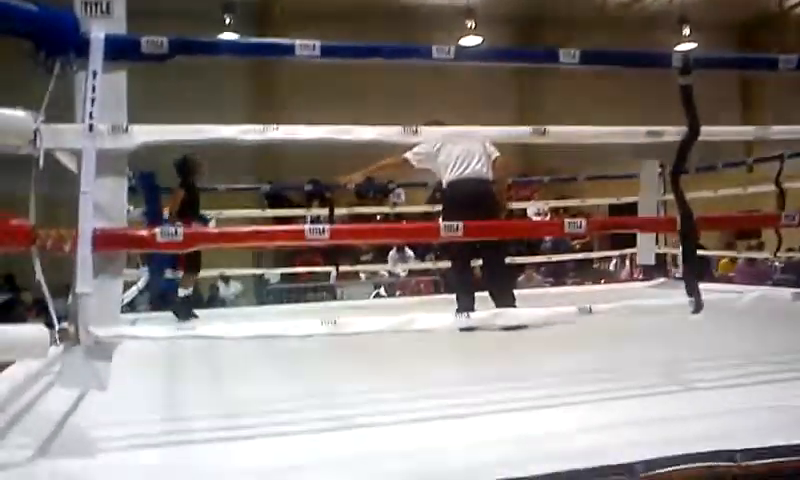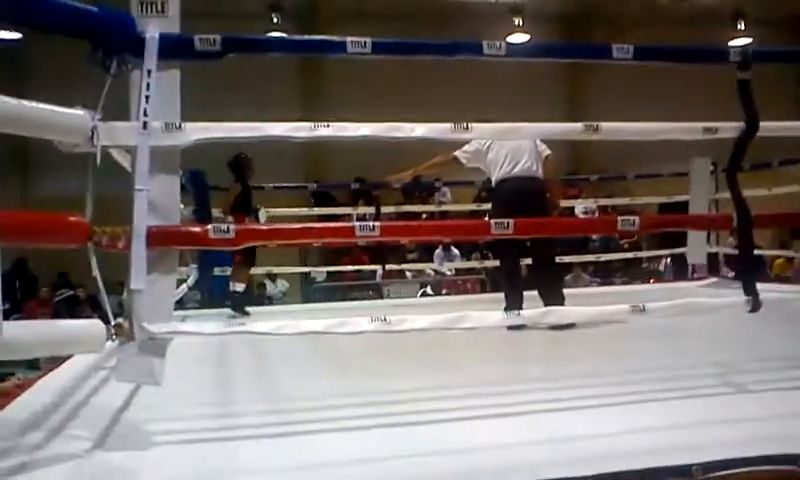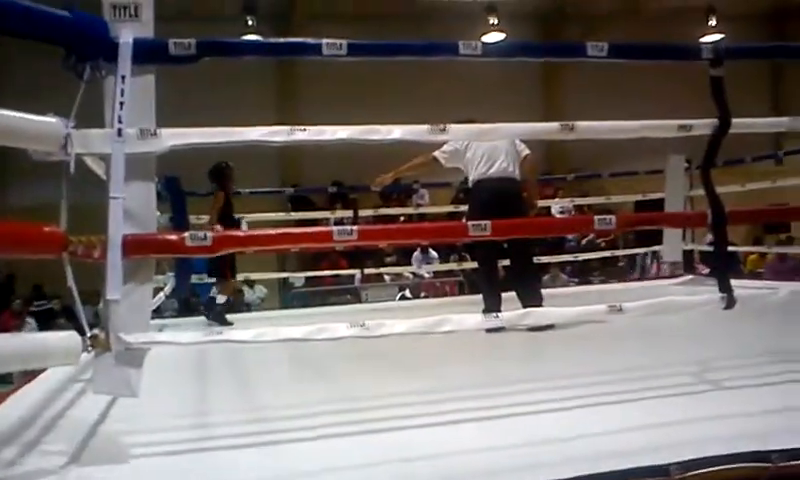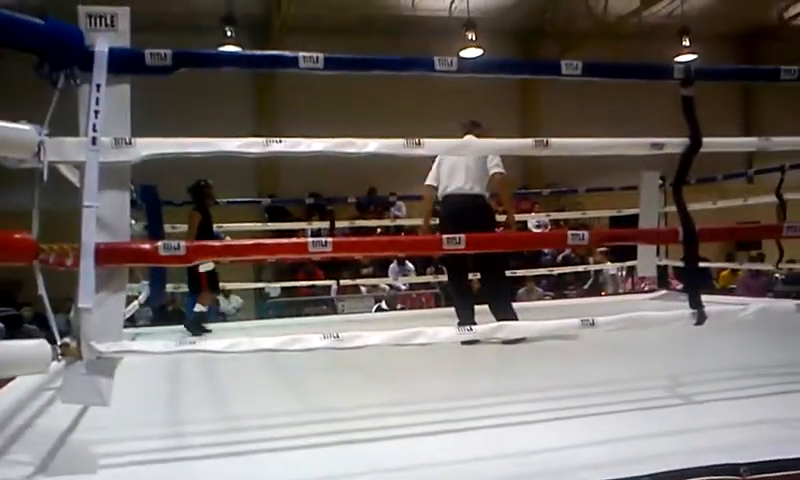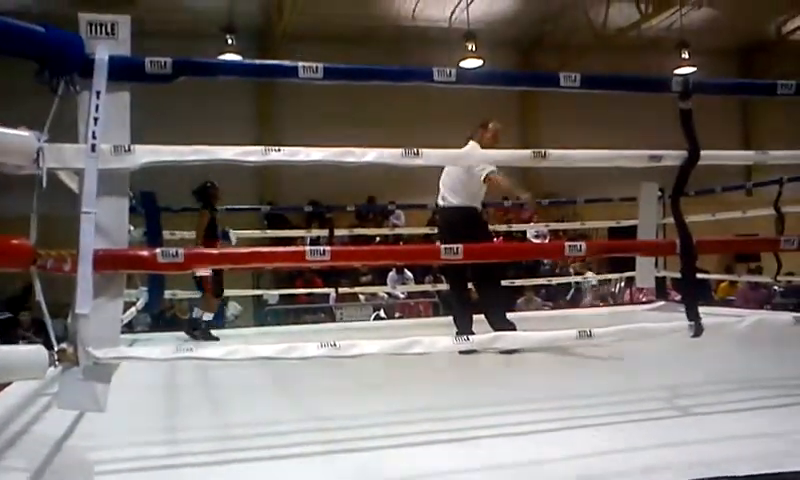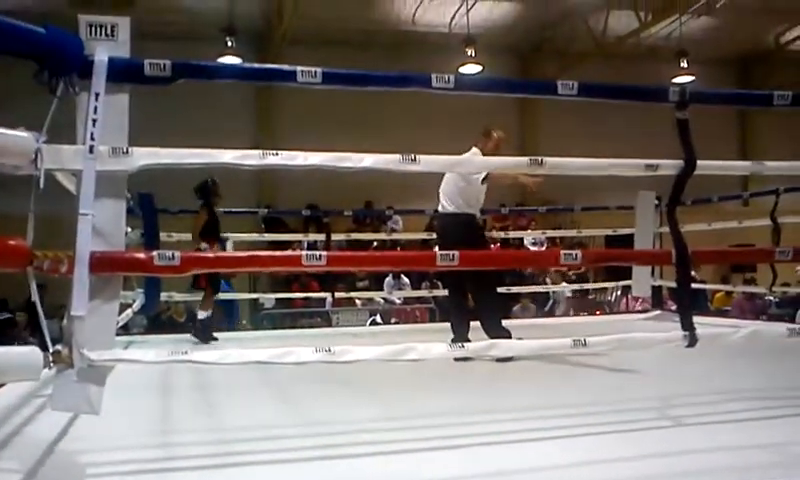
dt=0.3s
person 1, frame 1
left shoulder: (434, 143)
right shoulder: (476, 137)
left elbow: (399, 161)
right elbow: (499, 164)
left wrist: (363, 174)
right wrist: (501, 198)
left hip: (456, 192)
right hip: (483, 190)
left knee: (460, 256)
right knee: (493, 252)
left ankle: (466, 311)
right ankle: (507, 307)
person 1, frame 2
left shoulder: (484, 142)
left elbow: (448, 159)
right elbow: (549, 162)
left wrist: (412, 172)
right wrist: (554, 197)
left hip: (506, 191)
right hip: (534, 188)
left knee: (508, 254)
right knee: (543, 250)
left ankle: (514, 309)
right ankle: (555, 307)
person 1, frame 3
left shoulder: (462, 141)
left elbow: (427, 160)
right elbow: (527, 161)
left wrist: (394, 174)
right wrist: (532, 197)
left hip: (481, 193)
right hip: (509, 191)
left knee: (486, 255)
right knee: (520, 252)
left ankle: (493, 312)
right ankle: (534, 307)
person 1, frame 4
left shoulder: (445, 154)
left elbow: (429, 188)
right elbow: (498, 178)
left wrist: (426, 222)
right wrist: (510, 213)
left hip: (448, 208)
right hip: (475, 205)
left knee: (456, 270)
right knee: (493, 267)
left ankle: (466, 324)
right ankle: (506, 321)
person 1, frame 5
left shoulder: (460, 155)
right shoulder: (476, 153)
right elbow: (491, 176)
left wrist: (480, 221)
right wrist: (518, 193)
left hip: (446, 216)
right hip: (464, 216)
left knee: (456, 277)
right knee: (486, 274)
left ankle: (463, 333)
right ankle: (502, 329)
person 1, frame 6
left shoulder: (468, 161)
right shoulder: (473, 160)
right elbow: (492, 174)
left wrist: (480, 229)
right wrist: (520, 177)
left hip: (446, 223)
right hip: (461, 224)
left knee: (455, 285)
right knee: (483, 282)
left ankle: (460, 339)
right ankle: (498, 336)
person 2, frame 1
left shoulder: (193, 188)
right shoulder: (182, 189)
right elbow: (171, 214)
left wrist: (202, 221)
right wrist: (184, 228)
left knee: (193, 272)
right knee: (191, 272)
left ankle: (185, 305)
right ankle: (180, 305)
person 2, frame 2
left shoulder: (245, 184)
right shoulder: (238, 184)
right elbow: (227, 209)
left wrist: (256, 213)
right wrist: (233, 224)
left knee: (241, 266)
right knee: (243, 266)
left ankle: (235, 300)
right ankle: (237, 300)
person 2, frame 3
left shoulder: (225, 194)
right shoulder: (220, 194)
right elbow: (213, 220)
left wrist: (236, 222)
right wrist: (223, 232)
left knee: (225, 278)
right knee: (228, 279)
left ankle: (211, 307)
right ankle: (218, 311)
person 2, frame 4
left shoulder: (205, 212)
right shoulder: (197, 212)
right elbow: (191, 238)
left wrist: (218, 238)
left knee: (211, 291)
right knee: (209, 291)
left ankle: (196, 322)
right ankle: (192, 320)
person 2, frame 5
left shoulder: (210, 213)
right shoulder: (205, 212)
right elbow: (199, 239)
left wrist: (221, 234)
left knee: (209, 296)
right knee: (214, 296)
left ankle: (193, 326)
right ankle: (203, 329)
person 2, frame 6
left shoulder: (212, 211)
right shoulder: (205, 211)
right elbow: (195, 235)
left wrist: (221, 241)
right wrist: (205, 249)
left knee: (211, 292)
right knee: (209, 292)
left ankle: (204, 327)
right ankle: (199, 327)
